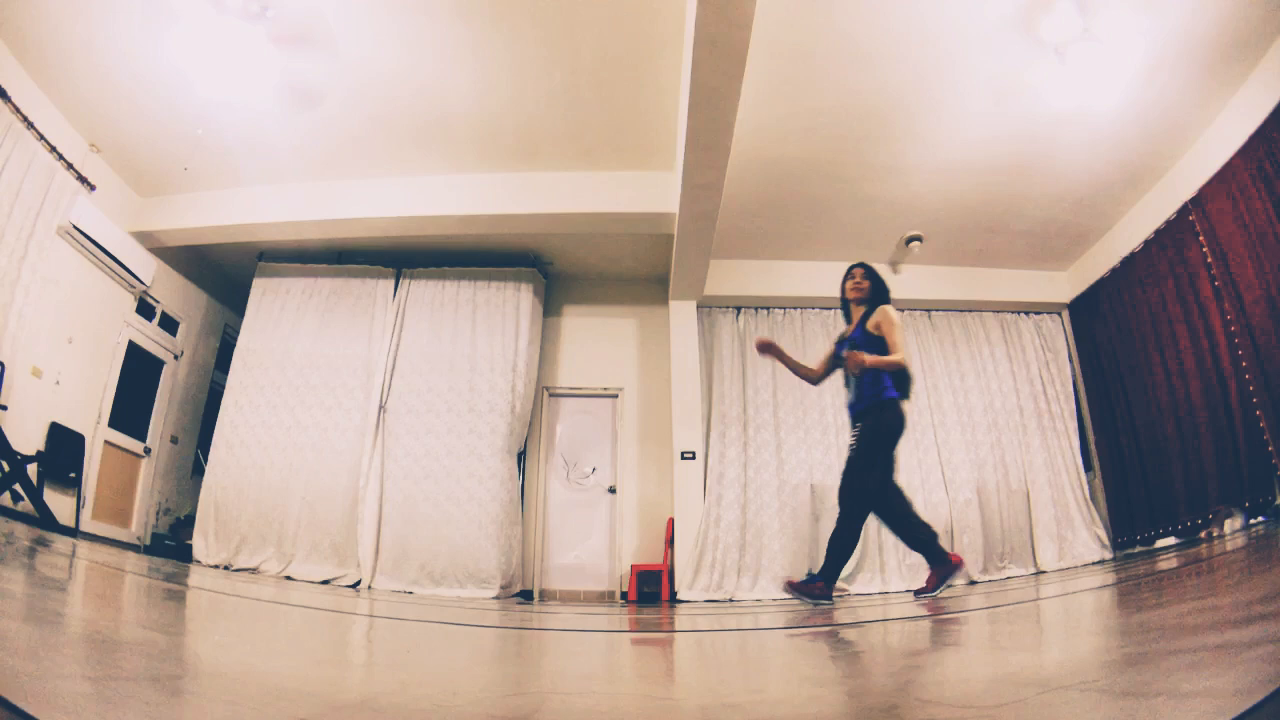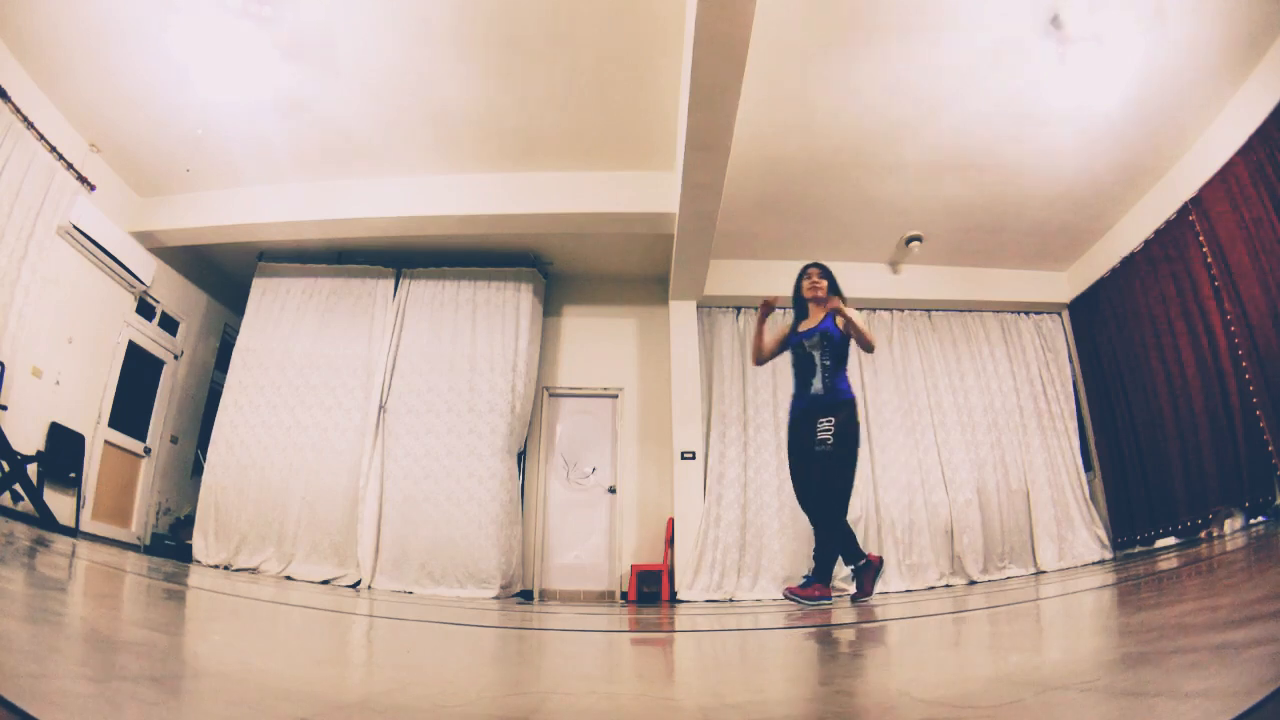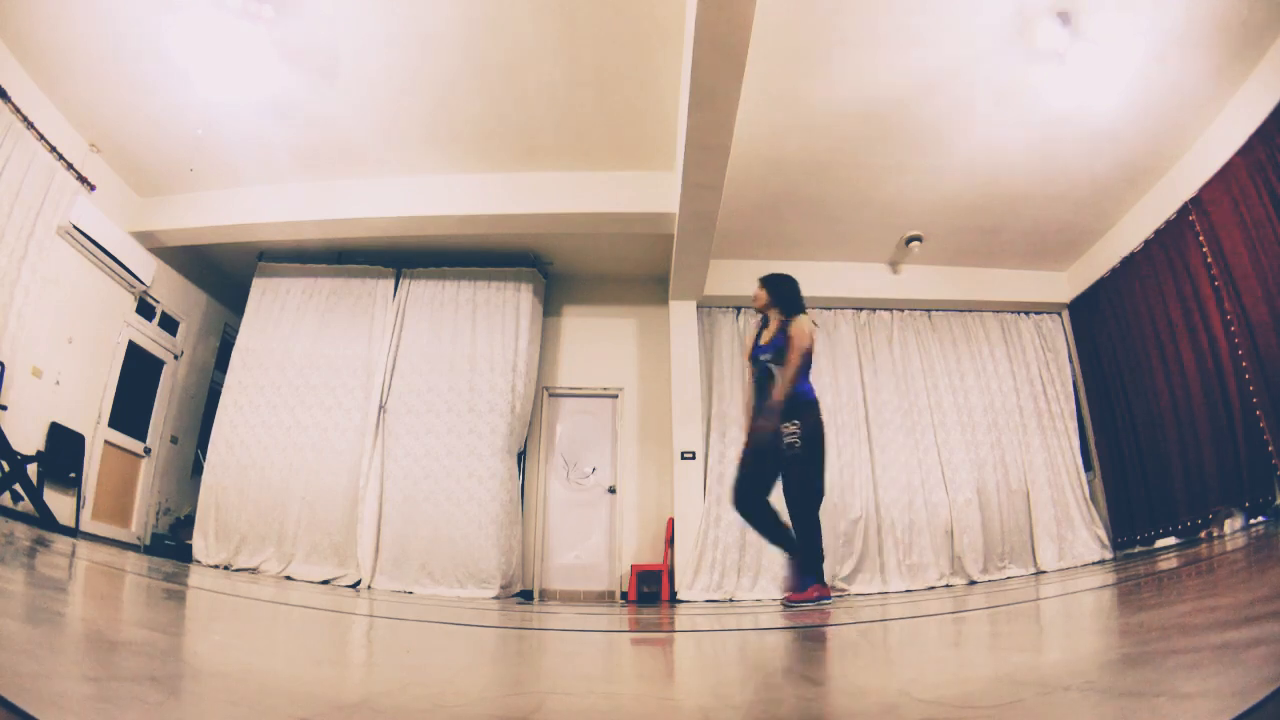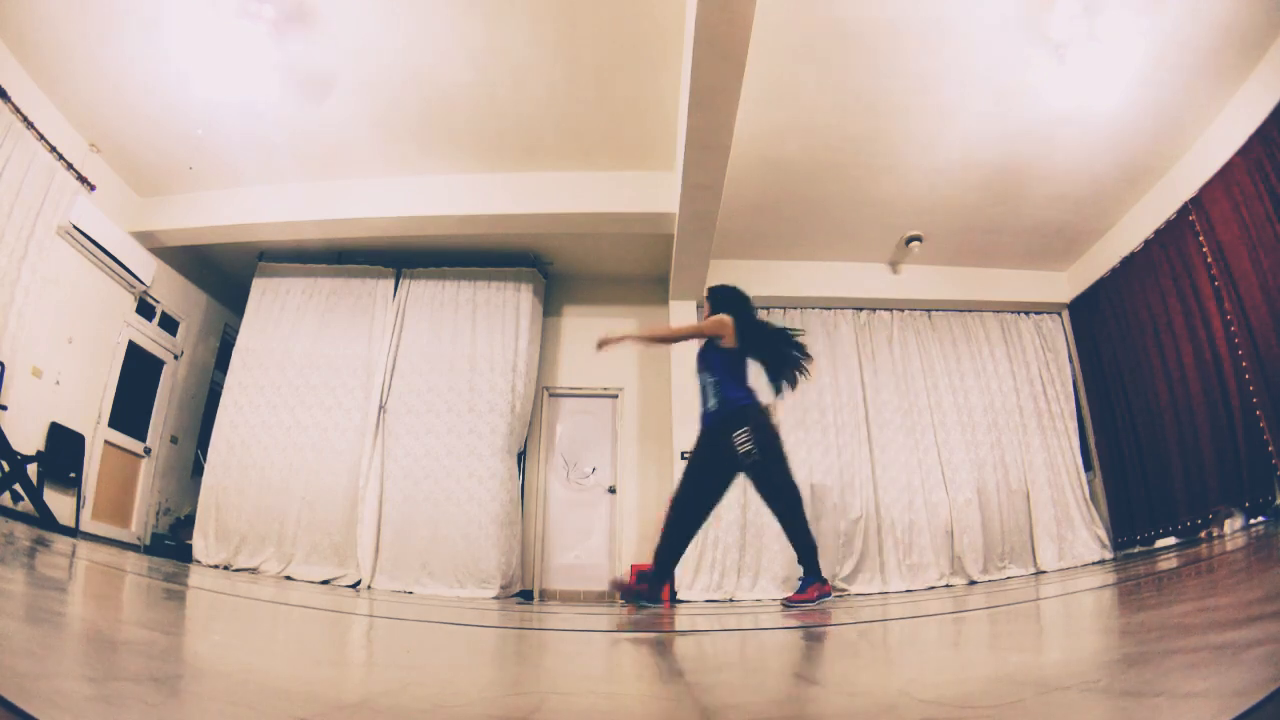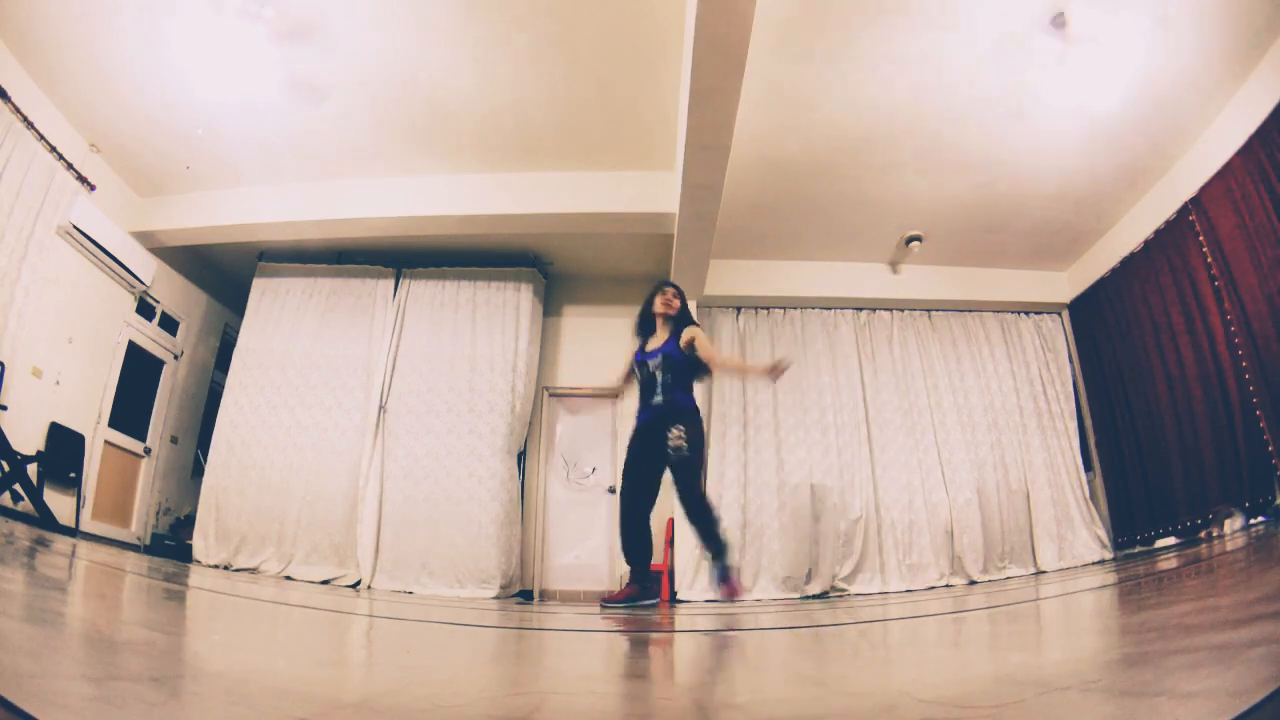
dt=0.3s
person 1, frame 1
left shoulder: (883, 315)
right shoulder: (844, 335)
left elbow: (900, 361)
right elbow: (816, 376)
left wrist: (869, 360)
right wrist: (781, 356)
left hip: (881, 415)
right hip: (863, 419)
left knee: (853, 496)
right knee: (882, 499)
left ankle: (823, 581)
right ankle: (942, 560)
person 1, frame 2
left shoulder: (841, 317)
right shoulder: (793, 329)
left elbow: (869, 345)
right elbow: (759, 359)
left wrist: (846, 315)
right wrist: (761, 321)
left hip: (836, 413)
right hip: (802, 415)
left knee: (830, 497)
right knee: (809, 497)
left ankle: (821, 580)
right ankle: (862, 562)
person 1, frame 3
left shoulder: (799, 323)
right shoulder: (758, 337)
left elbow: (792, 368)
left wrist: (774, 411)
right wrist: (752, 424)
left hip: (800, 416)
right hip: (766, 421)
left knee: (802, 499)
right knee: (746, 498)
left ankle: (815, 581)
right ankle: (799, 555)
person 1, frame 4
left shoulder: (724, 323)
right shoulder: (716, 343)
left elbow: (672, 334)
left wrist: (623, 336)
left hip: (744, 423)
right hip: (716, 430)
left knee: (782, 499)
right knee: (686, 504)
left ankle: (815, 580)
right ankle: (655, 583)
person 1, frame 5
left shoulder: (688, 334)
right shoulder: (642, 346)
left elbow: (715, 360)
right elbow: (622, 385)
left wrist: (760, 371)
left hip: (681, 422)
right hip: (648, 426)
left knee: (691, 495)
right knee: (633, 503)
left ankle: (722, 568)
right ankle: (639, 582)
